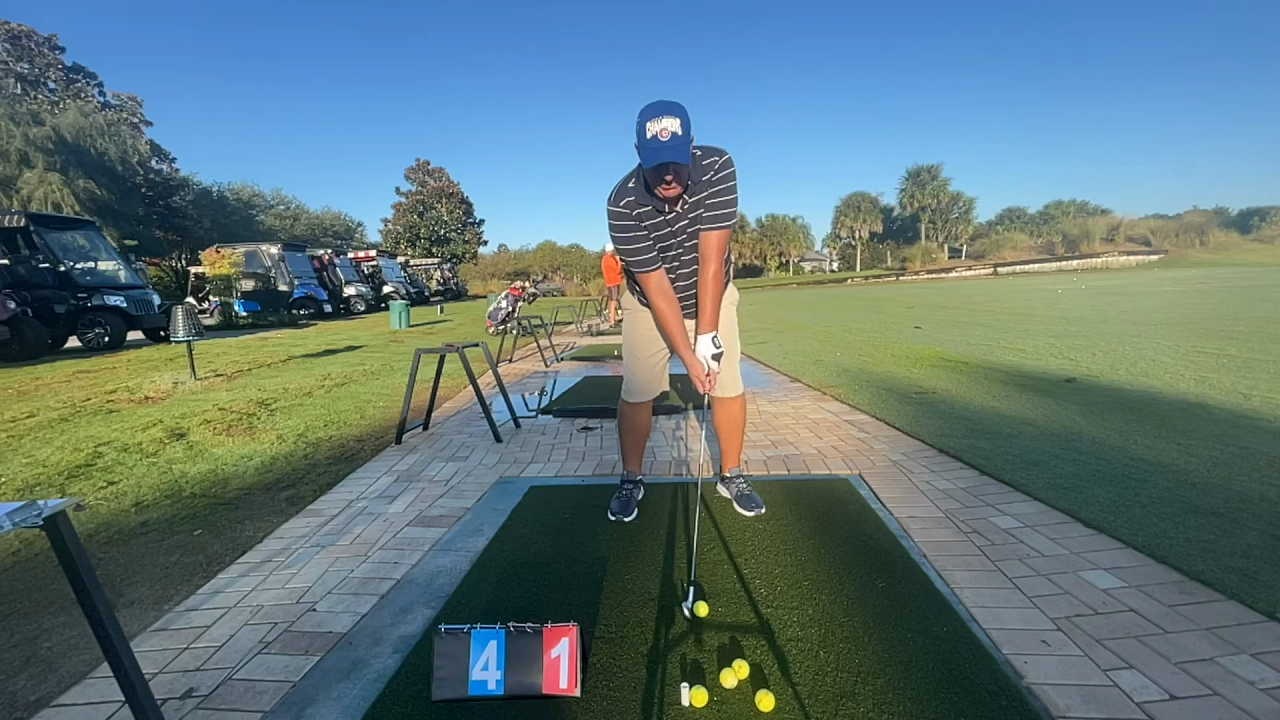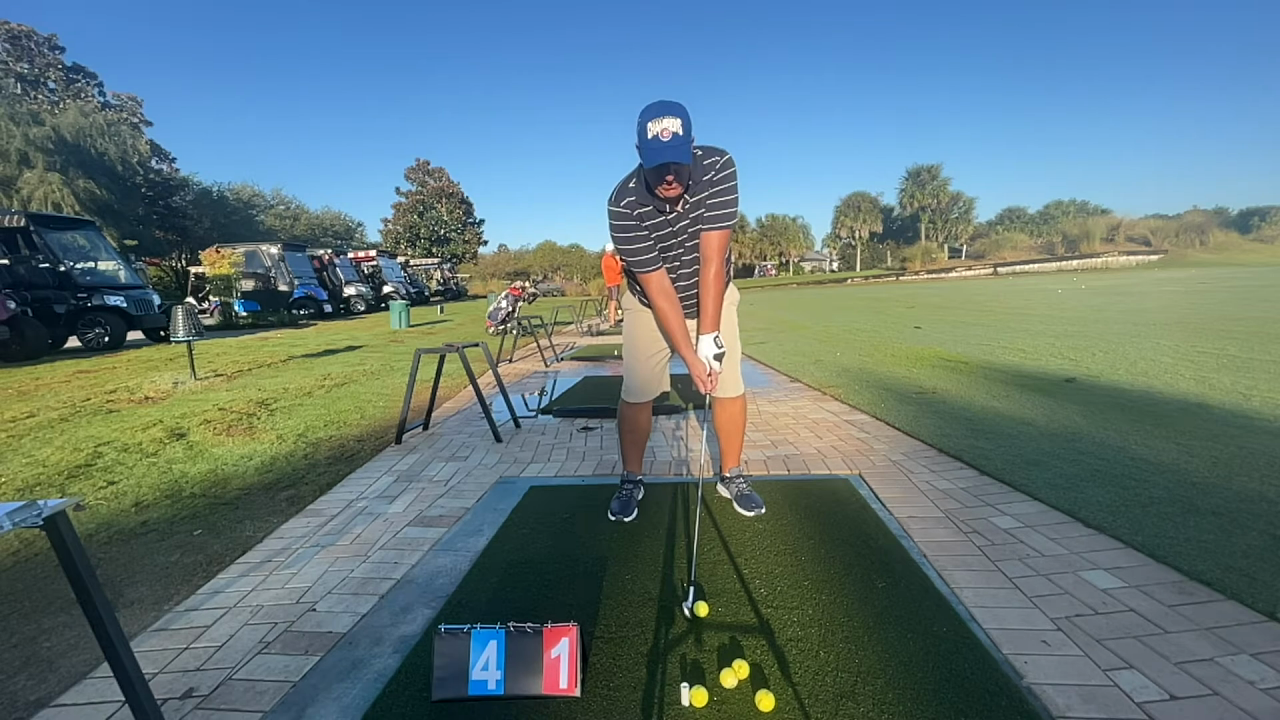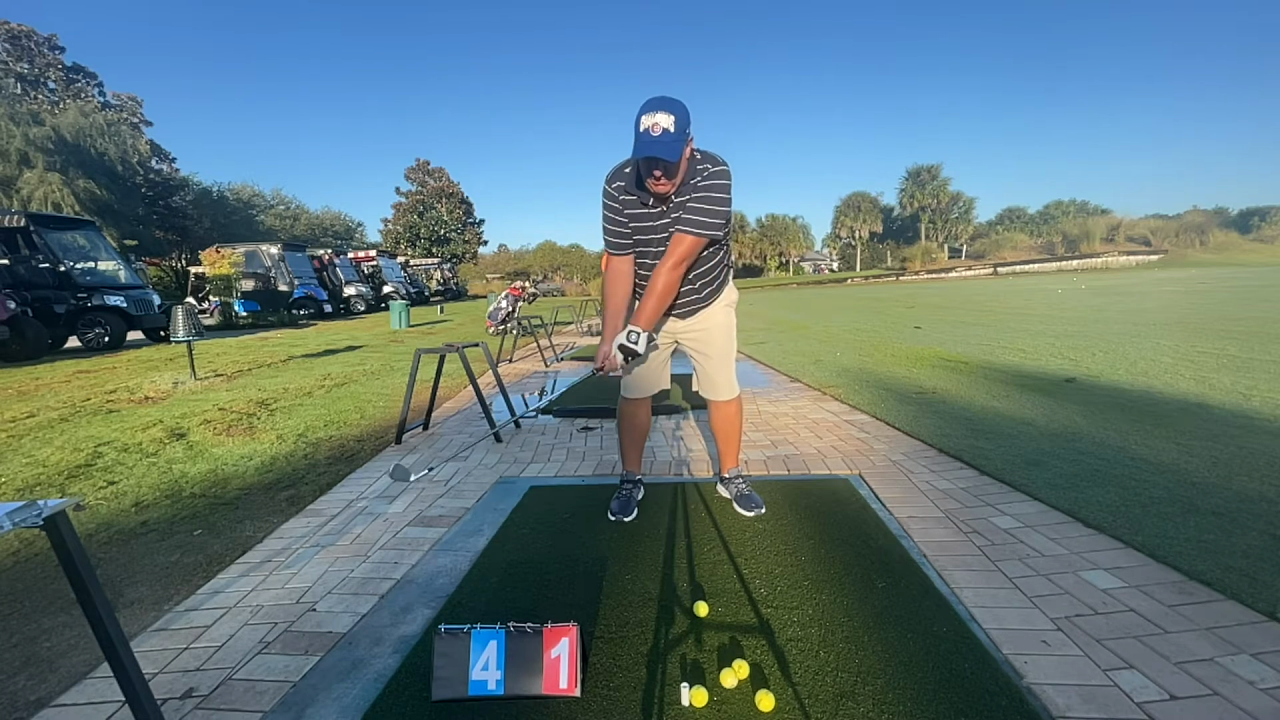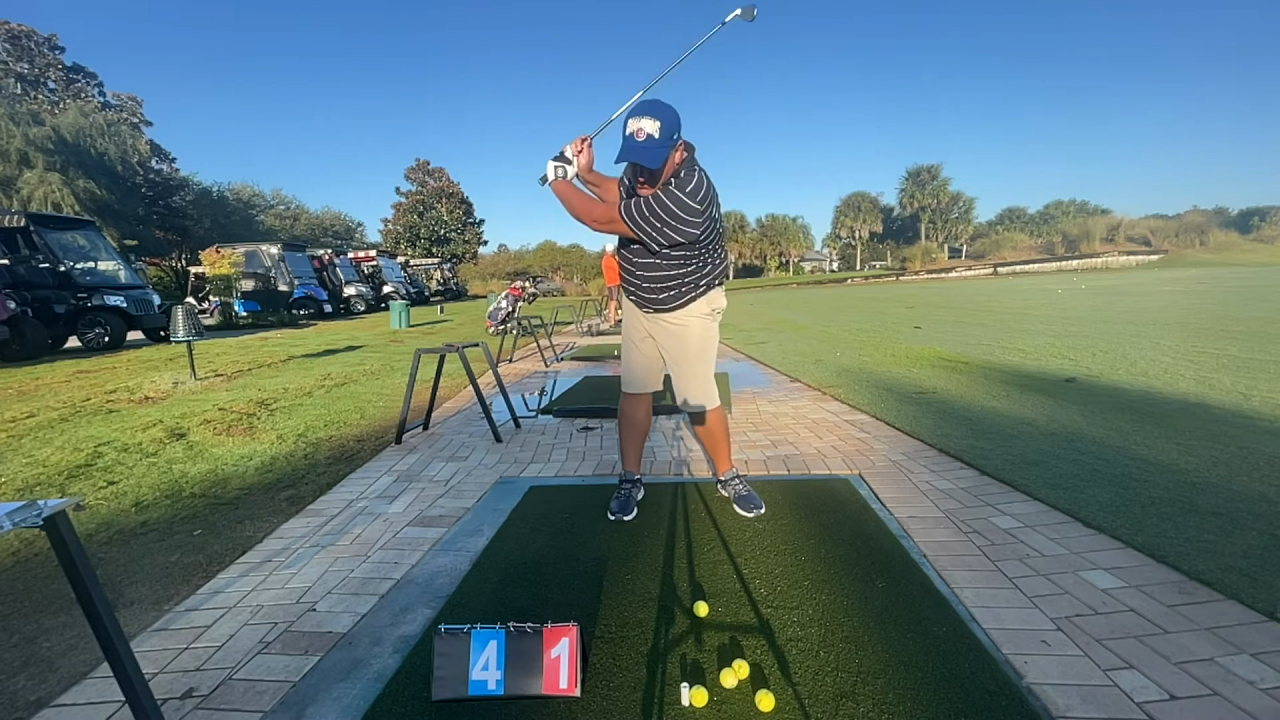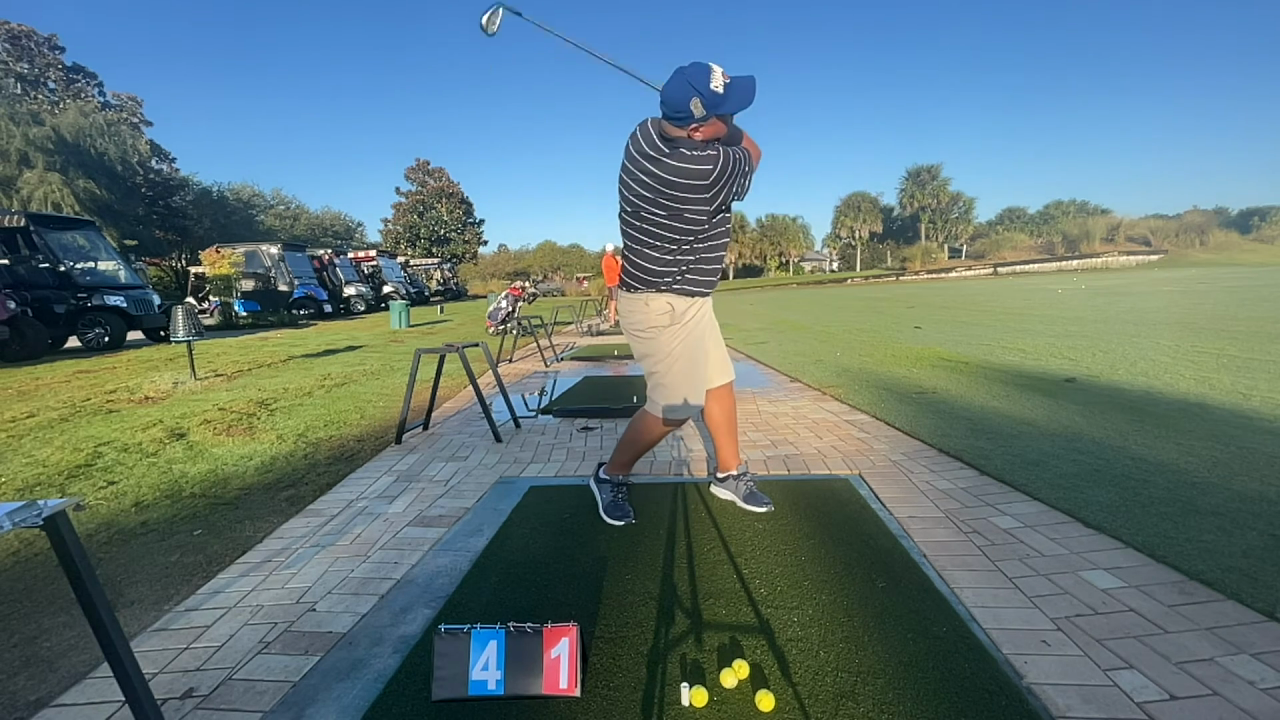
dt=1s
person 1, frame 1
left shoulder: (717, 167)
right shoulder: (623, 204)
left elbow: (711, 260)
right elbow: (656, 286)
left wrist: (707, 337)
right wrist: (688, 358)
left hip: (711, 296)
right hip: (651, 303)
left knee: (728, 385)
right knee: (636, 391)
left ankle: (731, 475)
right ankle: (631, 480)
person 1, frame 2
left shoulder: (719, 167)
right shoulder: (624, 204)
left elbow: (712, 260)
right elbow: (657, 285)
left wrist: (710, 337)
right wrist: (689, 357)
left hip: (712, 298)
right hip: (650, 305)
left knee: (729, 386)
right knee: (636, 392)
left ankle: (731, 475)
right ankle: (631, 480)
person 1, frame 3
left shoulder: (714, 177)
right shoulder: (619, 185)
left elbow: (674, 263)
right elbow: (619, 264)
left wrist: (633, 332)
right wrist: (609, 333)
left hip: (708, 301)
right hip: (646, 302)
left knee: (723, 390)
right knee: (634, 392)
left ankle: (729, 476)
right ankle: (630, 479)
person 1, frame 4
left shoulder: (684, 200)
right shoulder: (645, 167)
left elbow: (603, 219)
right elbow: (622, 197)
left wrist: (558, 180)
right wrist: (584, 174)
left hip: (689, 308)
right hip: (639, 302)
left knee: (698, 399)
right knee: (635, 390)
left ankle: (728, 476)
right ankle: (631, 479)
person 1, frame 5
left shoulder: (647, 132)
right shoulder: (708, 171)
right elbow: (751, 153)
right wrist: (722, 122)
left hip: (684, 298)
right hip: (662, 306)
left knee: (718, 382)
right knee: (673, 406)
left ankle: (729, 473)
right ankle: (610, 476)
